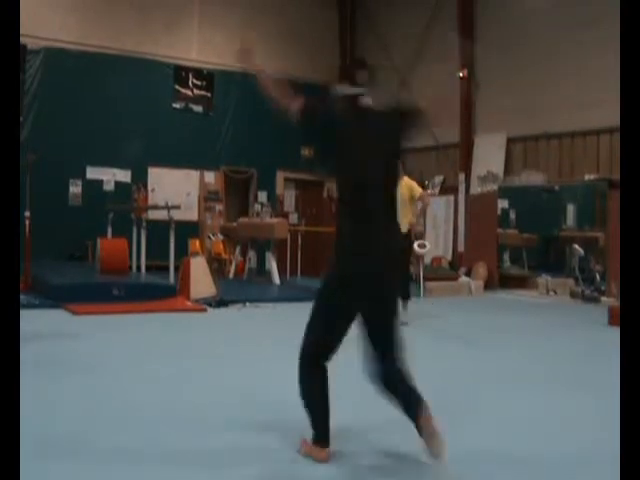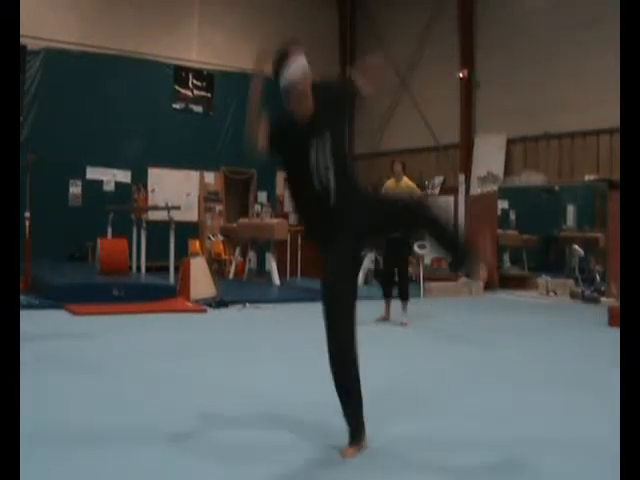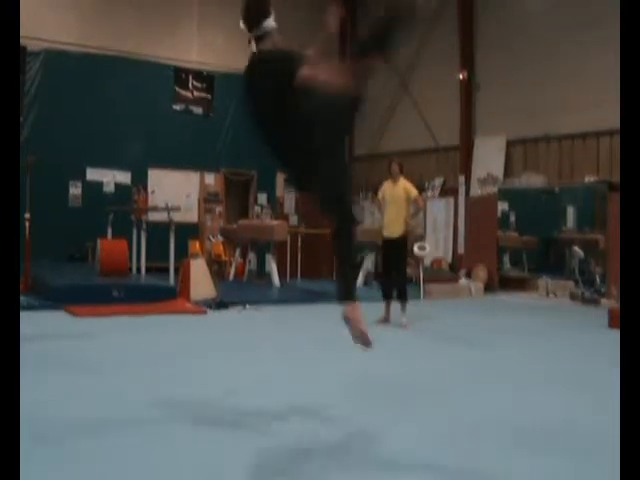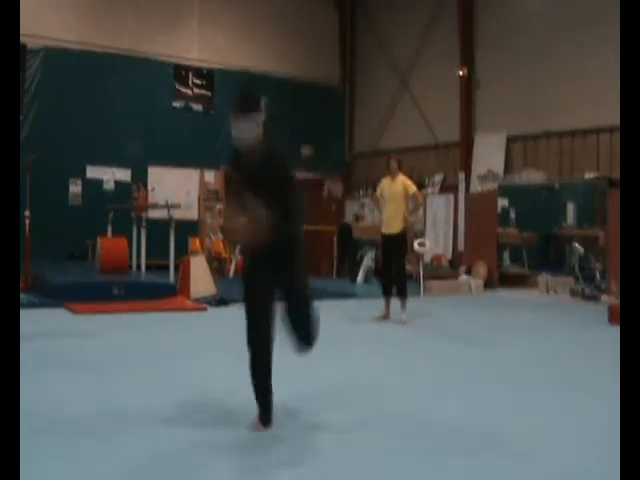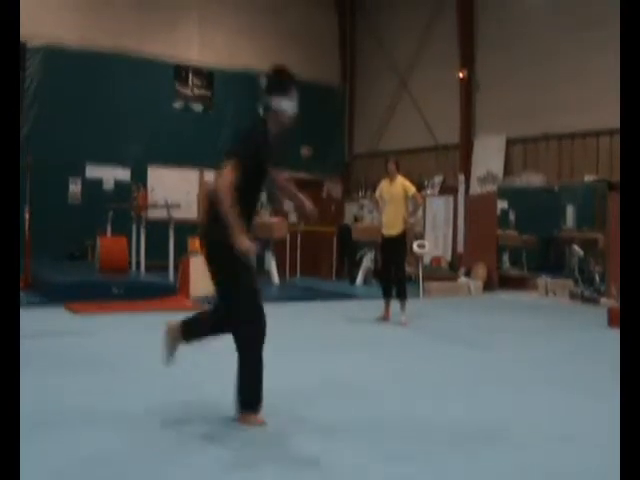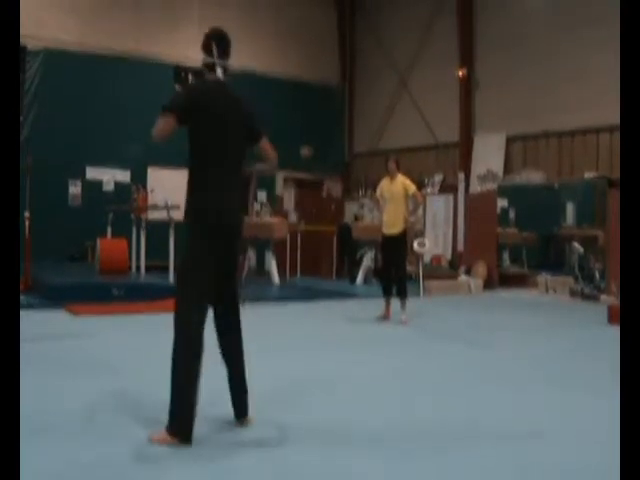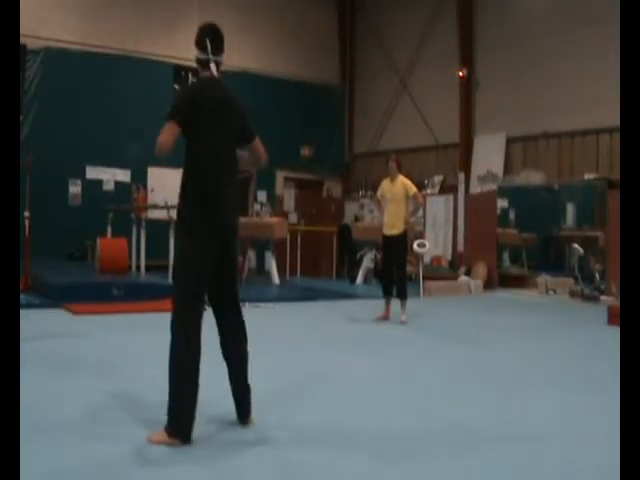
dt=0.3s
person 1, frame 1
left shoulder: (338, 115)
right shoulder: (387, 122)
left elbow: (286, 100)
left wrist: (255, 66)
left hip: (354, 257)
right hip: (385, 255)
left knee: (313, 354)
right knee: (384, 355)
left ankle: (321, 441)
right ankle: (419, 413)
person 1, frame 2
left shoulder: (331, 101)
right shoulder: (282, 127)
left elbow: (360, 83)
right elbow: (257, 142)
right wrist: (257, 84)
left hip: (361, 212)
right hip: (330, 232)
left knee: (414, 210)
right knee: (340, 334)
left ankle: (466, 258)
right ankle: (356, 435)
person 1, frame 3
left shoulder: (255, 75)
right shoulder: (281, 57)
right elbow: (315, 75)
left wrist: (328, 30)
left hip: (302, 170)
right hip: (320, 160)
person 1, frame 4
left shoulder: (275, 163)
right shoulder: (238, 161)
left hip: (283, 249)
right hip: (259, 254)
right knee: (258, 336)
right ankle: (264, 413)
person 1, frame 5
left shoulder: (264, 137)
right shoulder: (255, 141)
left elbow: (270, 174)
right elbow: (223, 186)
left wrist: (300, 198)
right wrist: (237, 235)
left hip: (220, 233)
right hip: (224, 237)
left knee: (232, 309)
right knee: (251, 320)
right ankle: (248, 405)
person 1, frame 6
left shoulder: (192, 95)
right shoulder: (239, 108)
left elbow: (158, 134)
right elbow: (271, 159)
left wrist: (181, 119)
right wrist: (256, 165)
left hip: (201, 218)
right hip: (231, 220)
left knee: (189, 315)
right knee: (227, 313)
left ankle: (179, 426)
right ankle: (240, 410)
person 1, frame 7
left shoulder: (191, 95)
right shoulder: (233, 103)
left elbow: (162, 146)
right elbow: (259, 157)
left wrist: (182, 138)
left hip: (197, 219)
right hip: (226, 220)
left knee: (186, 319)
right knee: (229, 311)
left ankle: (178, 427)
right ankle: (243, 407)
person 2, frame 1
left shoulder: (410, 184)
left elbow: (425, 201)
left wrist: (415, 218)
left hip: (404, 233)
left knee: (404, 271)
left ankle: (404, 311)
person 2, frame 2
left shoulder: (408, 185)
right shoulder: (387, 184)
left hip: (402, 234)
right hip: (387, 233)
left knee: (402, 273)
right knee: (387, 272)
left ankle: (404, 312)
right ankle: (386, 311)
person 2, frame 3
left shoulder: (406, 185)
right shoulder: (385, 185)
left elbow: (420, 204)
left wrist: (409, 218)
left hip: (400, 234)
right hip: (386, 234)
left knee: (400, 273)
right knee: (385, 273)
left ankle: (403, 313)
right ankle: (387, 313)
person 2, frame 4
left shoulder: (405, 181)
right shoulder: (383, 182)
left elbow: (419, 199)
left wrist: (409, 214)
left hip: (399, 231)
right hip: (385, 230)
left knee: (400, 270)
right knee: (385, 271)
left ankle: (403, 310)
right ankle: (387, 310)
person 2, frame 5
left shoulder: (403, 183)
right shoulder: (382, 184)
left elbow: (418, 200)
left wrist: (409, 216)
left hip: (399, 232)
right hip: (385, 232)
left knee: (399, 272)
right knee: (385, 272)
left ankle: (403, 312)
right ankle: (386, 311)
person 2, frame 6
left shoulder: (404, 182)
right shoulder: (383, 183)
left elbow: (419, 199)
left wrist: (409, 215)
left hip: (399, 231)
right hip: (386, 231)
left knee: (400, 270)
right knee: (385, 271)
left ankle: (403, 311)
right ankle: (387, 310)
person 2, frame 7
left shoulder: (405, 182)
right shoulder: (384, 183)
left elbow: (420, 201)
right elbow: (378, 200)
left wrist: (410, 216)
left hip: (400, 232)
right hip: (386, 231)
left knee: (400, 271)
right knee: (385, 271)
left ankle: (403, 311)
right ankle: (387, 310)
